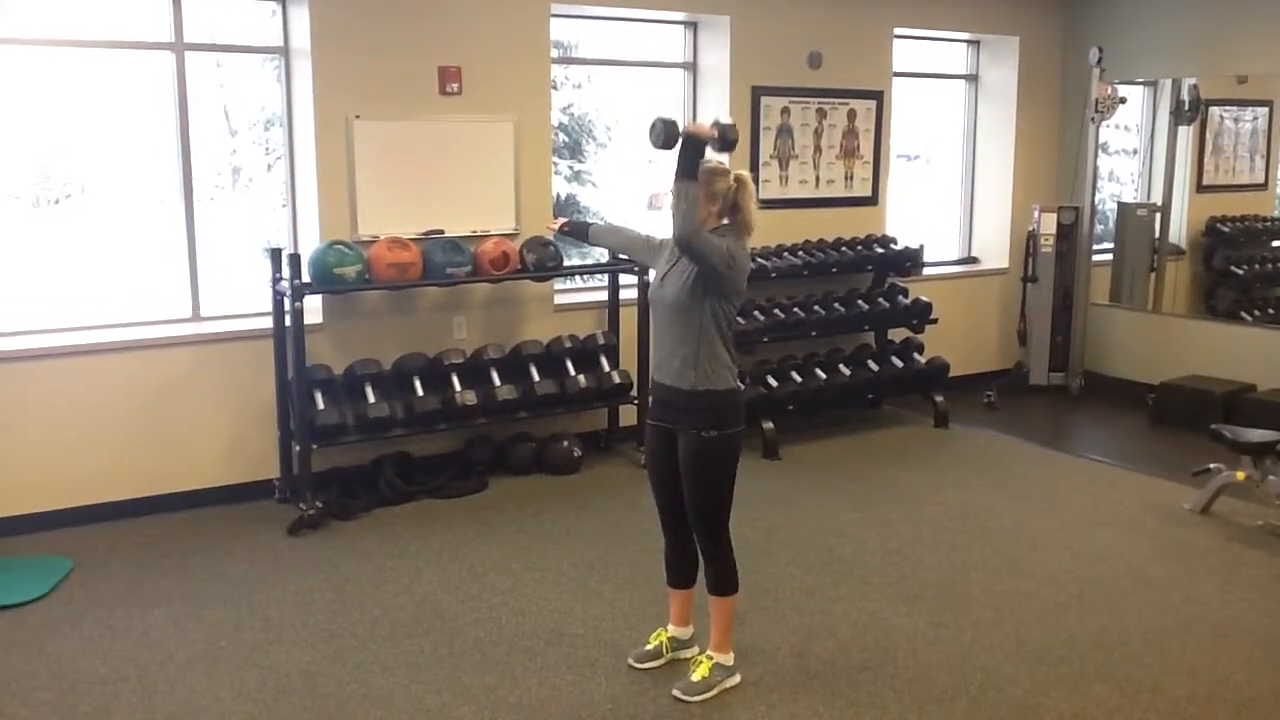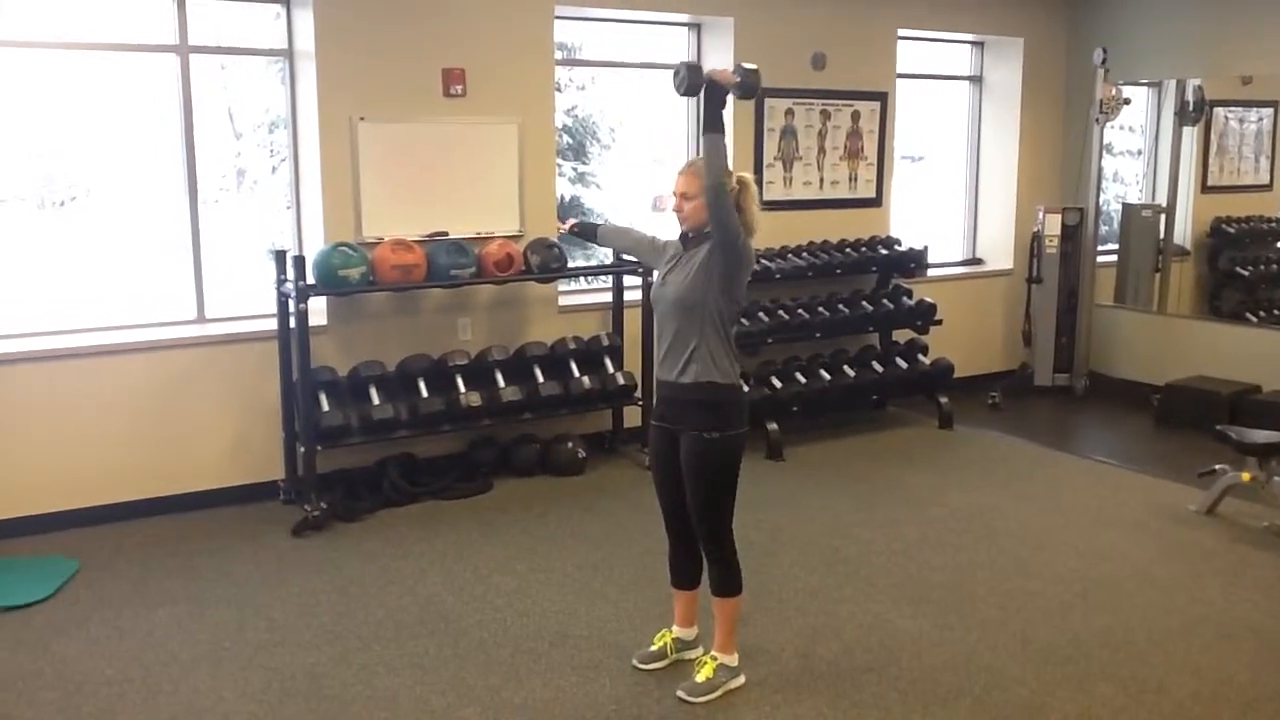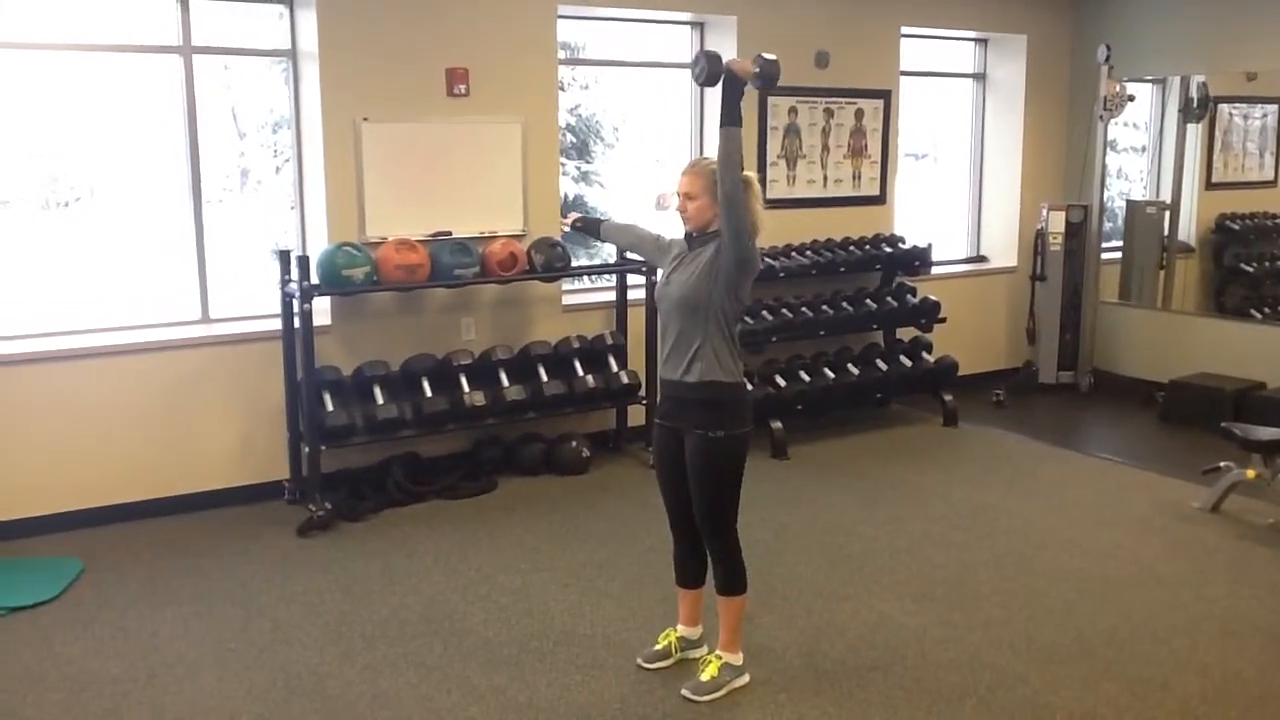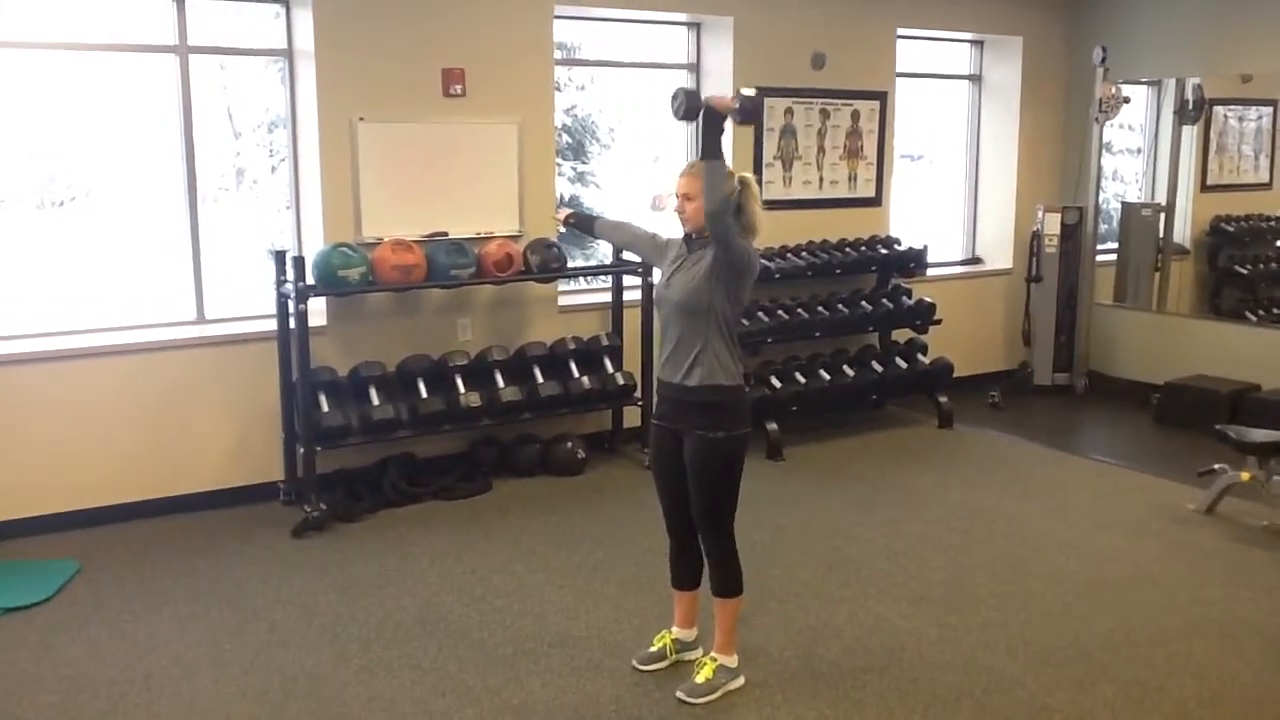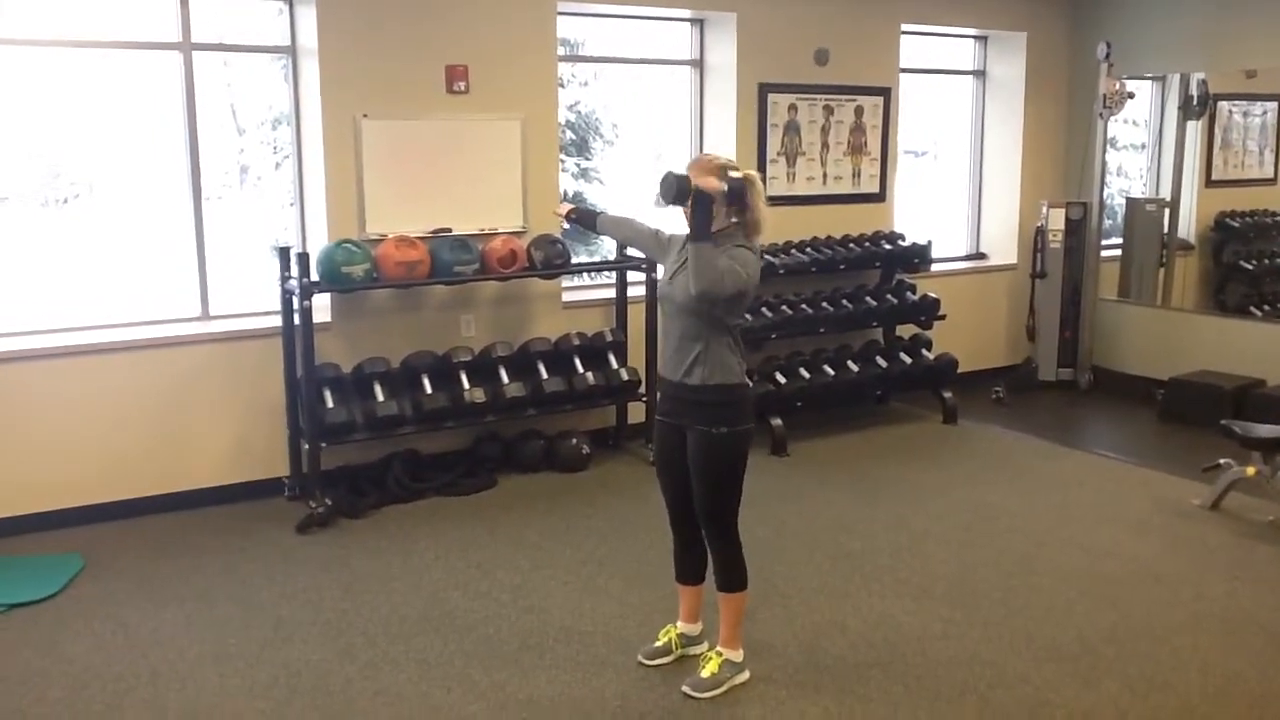
dt=0.5s
person 1, frame 1
left shoulder: (726, 256)
right shoulder: (671, 251)
left elbow: (687, 230)
right elbow: (624, 238)
left wrist: (691, 155)
right wrist: (572, 228)
left hip: (710, 412)
right hip: (665, 404)
left knee: (710, 533)
right knee: (674, 528)
left ankle: (722, 658)
right ankle: (678, 633)
person 1, frame 2
left shoulder: (729, 254)
right shoulder: (674, 250)
left elbow: (718, 187)
right elbow: (628, 238)
left wrist: (714, 106)
right wrist: (580, 229)
left hip: (713, 412)
right hip: (669, 407)
left knee: (713, 535)
right knee: (678, 531)
left ankle: (725, 659)
right ankle: (682, 634)
person 1, frame 3
left shoulder: (734, 255)
right shoulder: (679, 251)
left elbow: (733, 180)
right elbow: (631, 236)
left wrist: (732, 100)
right wrist: (582, 223)
left hip: (716, 411)
right hip: (672, 406)
left knee: (717, 533)
right knee: (683, 529)
left ankle: (731, 658)
right ankle: (687, 634)
person 1, frame 4
left shoulder: (734, 257)
right shoulder: (677, 251)
left elbow: (720, 212)
right elbow: (628, 233)
left wrist: (712, 131)
right wrist: (577, 219)
left hip: (716, 411)
right hip: (670, 406)
left knee: (715, 534)
right knee: (679, 531)
left ankle: (725, 660)
right ankle: (683, 635)
person 1, frame 5
left shoulder: (741, 257)
right shoulder: (678, 245)
left elbow: (706, 287)
right elbow: (631, 230)
left wrist: (703, 219)
right wrist: (579, 215)
left hip: (719, 408)
right hip: (673, 402)
left knee: (719, 530)
right knee: (683, 526)
left ankle: (731, 654)
right ankle: (688, 630)
